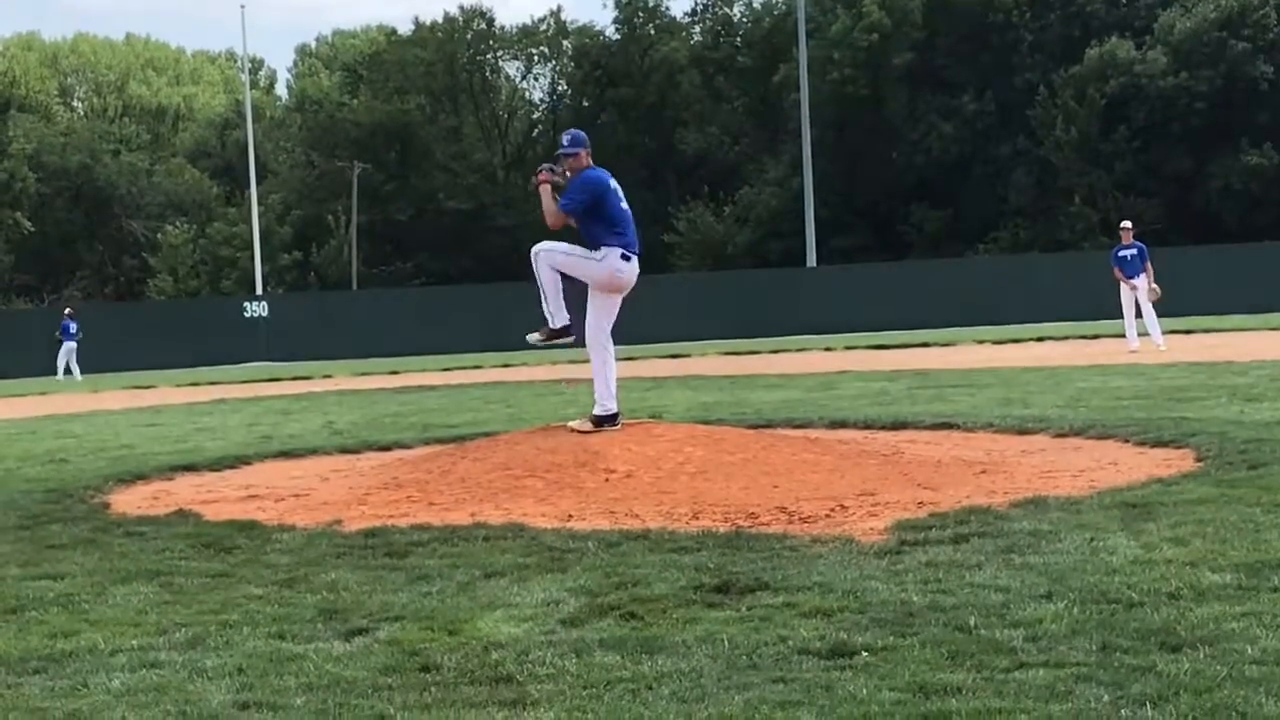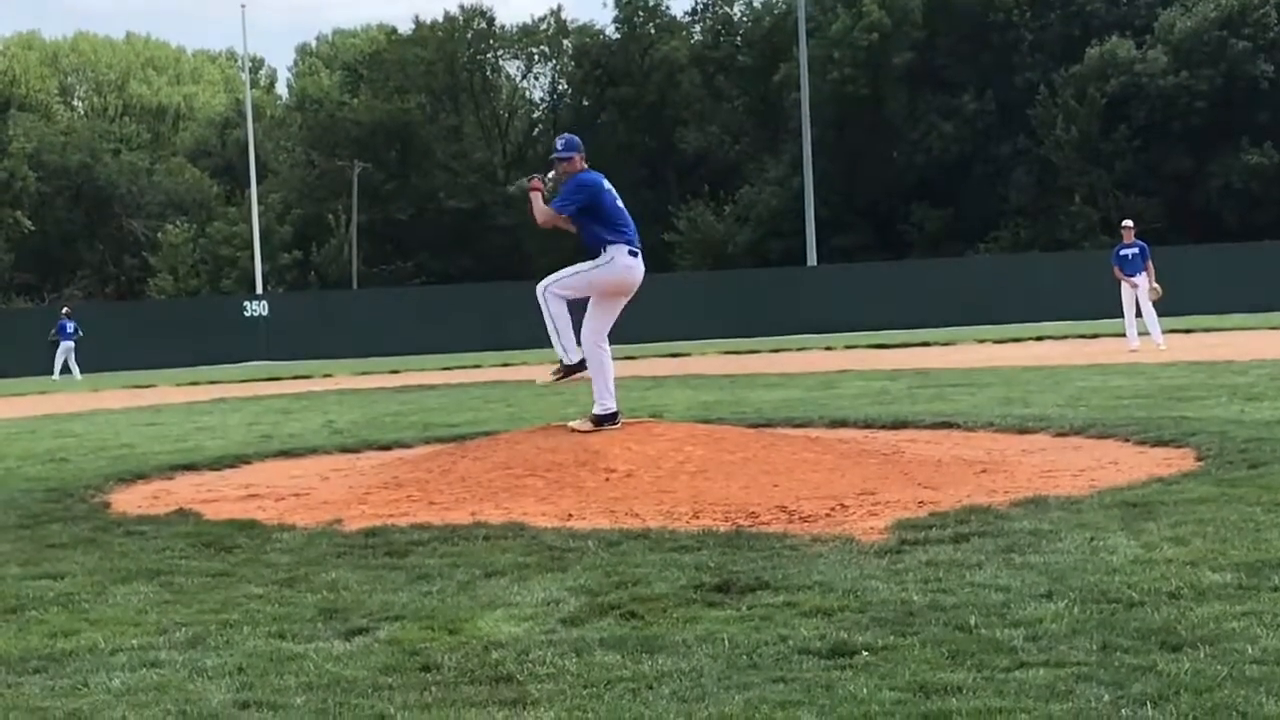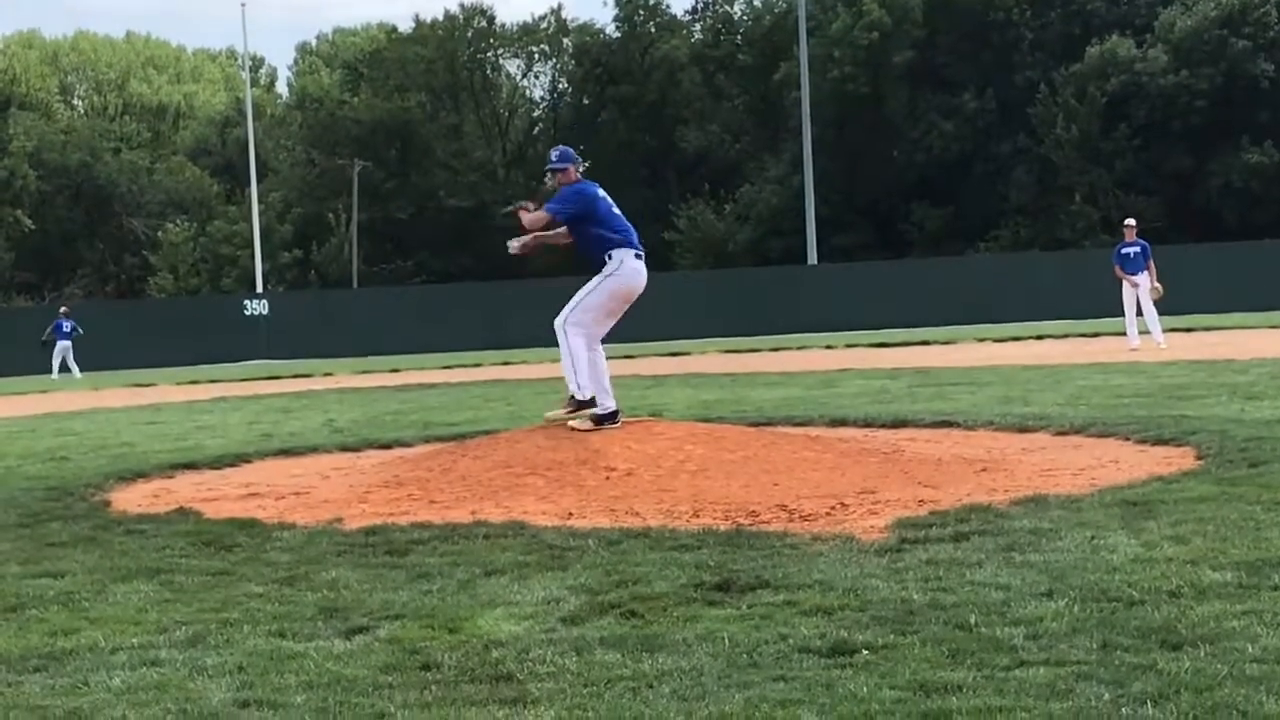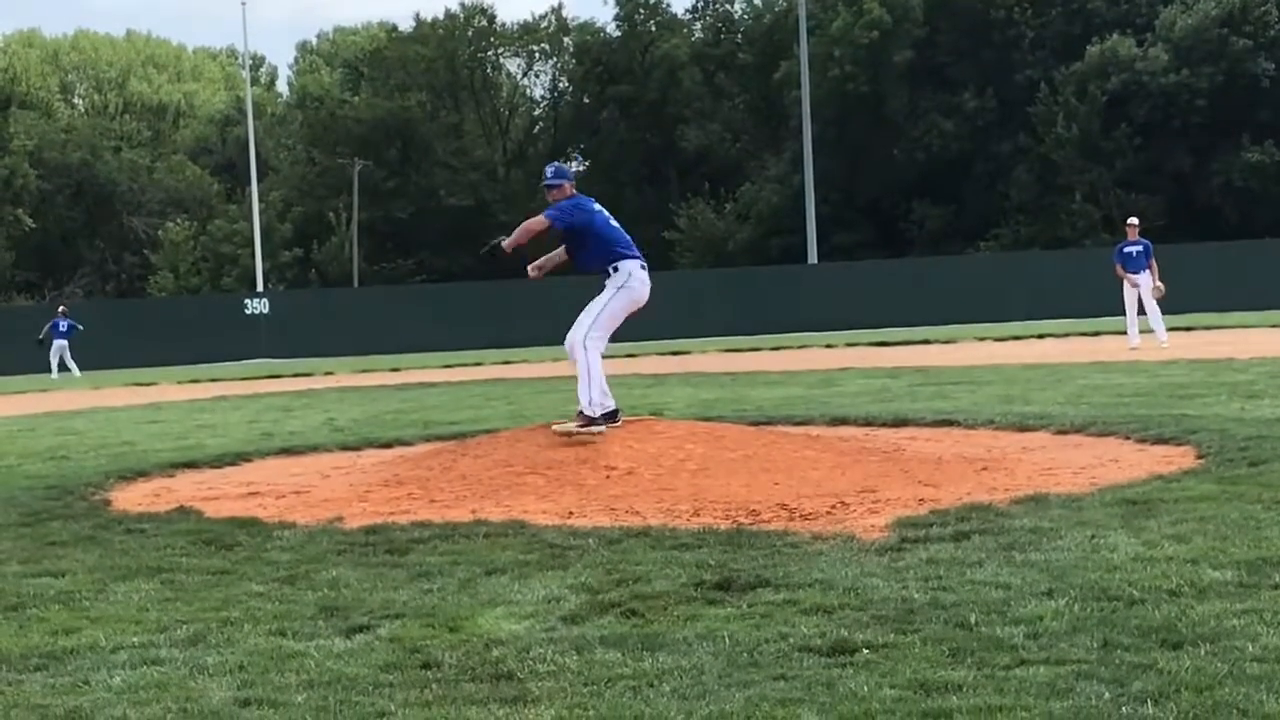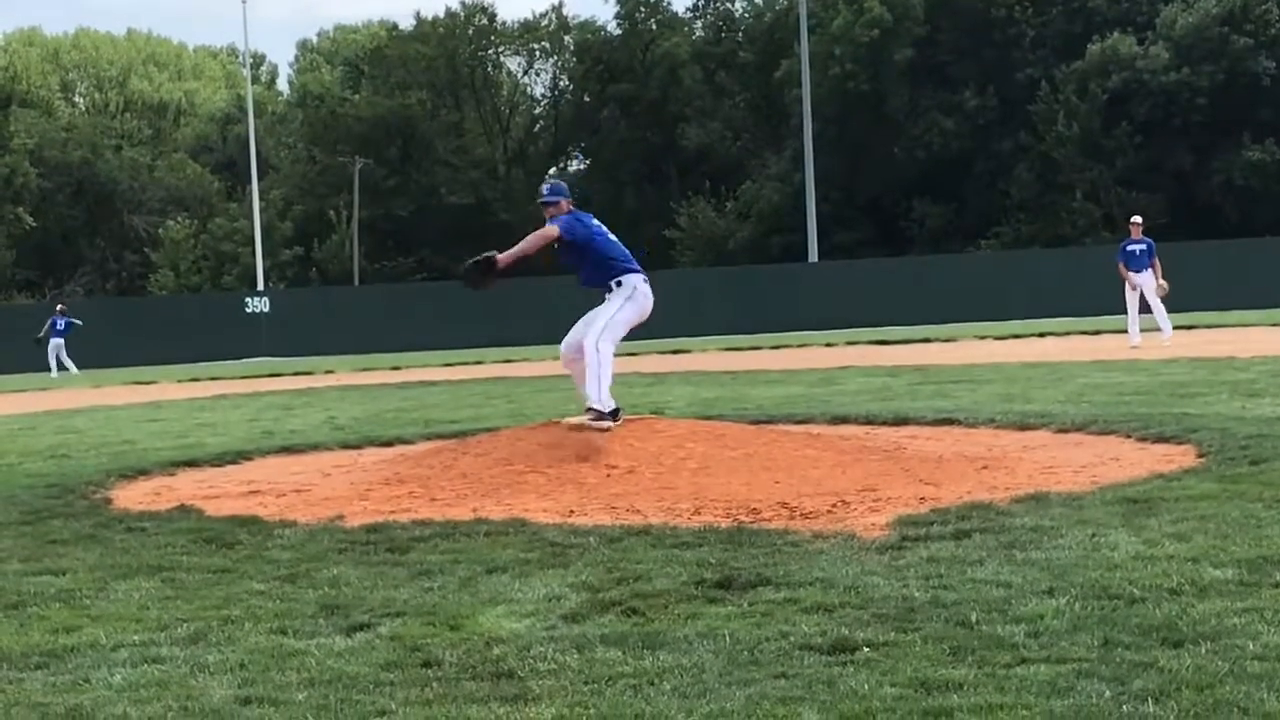
dt=0.1s
person 1, frame 1
left shoulder: (587, 179)
right shoulder: (601, 178)
left elbow: (554, 221)
right elbow: (579, 218)
left wrist: (544, 186)
right wrist: (554, 193)
left hip: (608, 261)
right hip: (624, 266)
left knee: (542, 251)
right knee: (597, 336)
left ankle: (559, 326)
right ankle: (606, 412)
person 1, frame 2
left shoulder: (581, 182)
right shoulder: (593, 181)
left elbow: (545, 219)
right elbow: (574, 223)
left wrist: (535, 192)
right wrist: (550, 202)
left hip: (616, 261)
right hip: (628, 267)
left knee: (548, 289)
right knee: (594, 337)
left ankle: (572, 360)
right ankle: (606, 412)
person 1, frame 3
left shoulder: (576, 191)
right shoulder: (587, 193)
left elbow: (534, 221)
right elbow: (570, 233)
left wrist: (522, 211)
right wrist: (531, 240)
left hip: (622, 266)
right hip: (628, 269)
left knee: (567, 325)
right knee: (586, 338)
left ankle: (581, 397)
right ankle: (605, 410)
person 1, frame 4
left shoulder: (573, 205)
right shoulder: (583, 207)
left elbow: (534, 226)
right elbow: (572, 248)
left wrist: (508, 244)
right wrist: (544, 263)
left hip: (627, 278)
right hip: (628, 281)
left knee: (586, 338)
right knee: (576, 342)
left ankle: (591, 413)
right ankle: (604, 409)
person 1, frame 5
left shoulder: (573, 220)
right shoulder: (581, 219)
left elbow: (546, 234)
left wrist: (503, 259)
left hip: (630, 292)
right hip: (617, 296)
left knee: (597, 342)
right knee: (570, 350)
left ankle: (599, 412)
right ankle: (605, 409)
